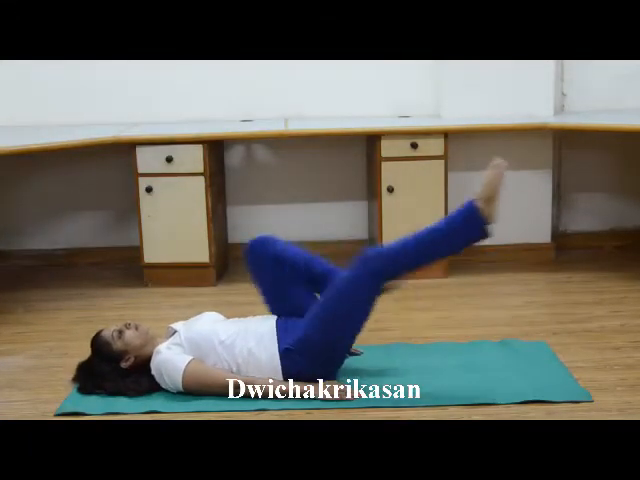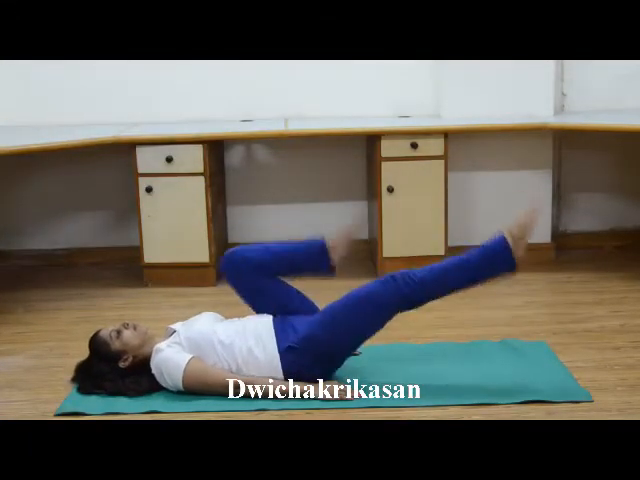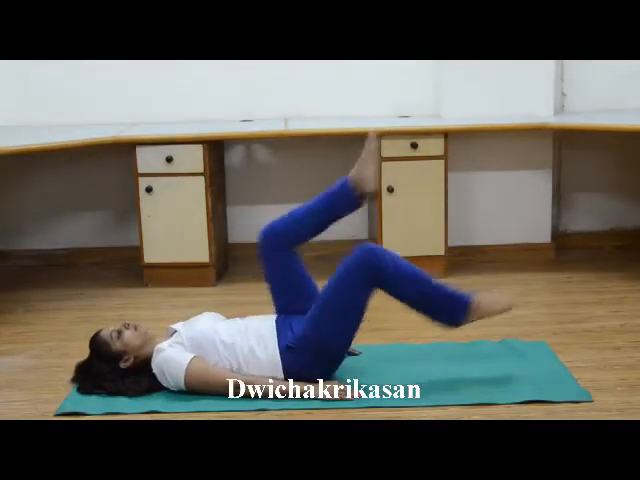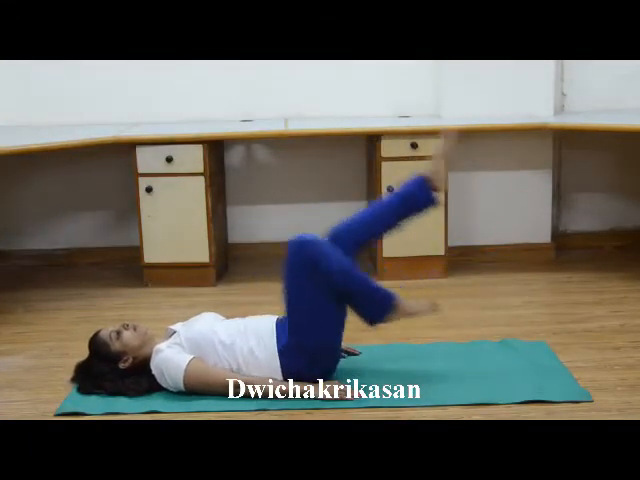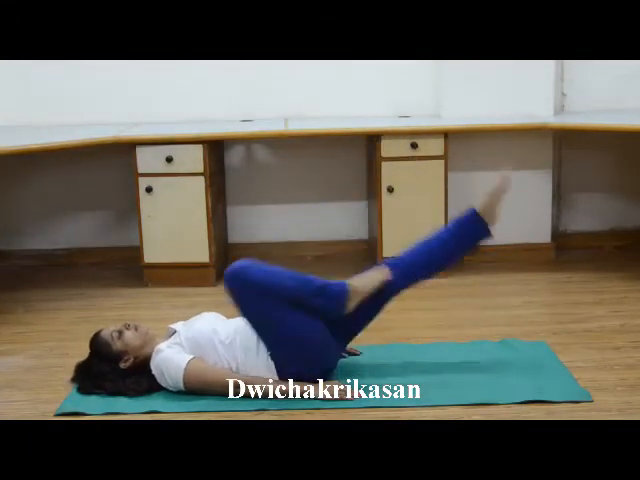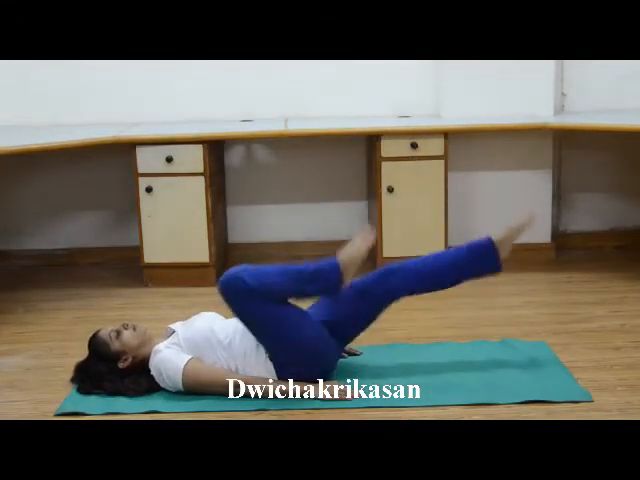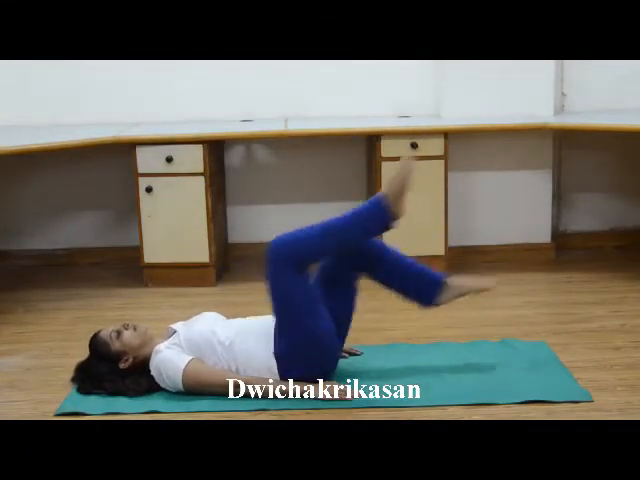
dt=0.2s
person 1, frame 1
left shoulder: (175, 333)
right shoulder: (164, 363)
right elbow: (232, 383)
right wrist: (304, 385)
left hip: (294, 326)
right hip: (302, 354)
left knee: (263, 248)
right knee: (371, 262)
left ankle: (341, 283)
right ankle: (475, 215)
person 1, frame 2
left shoulder: (175, 336)
right shoulder: (164, 361)
right elbow: (231, 383)
right wrist: (304, 387)
left hip: (293, 331)
right hip: (300, 351)
left knee: (236, 260)
right knee: (395, 288)
left ankle: (325, 252)
right ankle: (504, 251)
person 1, frame 3
left shoulder: (176, 333)
right shoulder: (166, 363)
right elbow: (235, 384)
right wrist: (304, 389)
left hip: (294, 331)
right hip: (305, 356)
left knee: (275, 238)
right knee: (367, 257)
left ankle: (356, 185)
right ankle: (461, 308)
person 1, frame 4
left shoulder: (173, 335)
right shoulder: (163, 363)
right elbow: (231, 384)
right wrist: (309, 387)
left hip: (289, 336)
right hip: (304, 359)
left knee: (340, 240)
right knee: (307, 248)
left ankle: (427, 185)
right ankle: (384, 307)
person 1, frame 5
left shoulder: (174, 335)
right shoulder: (165, 364)
right elbow: (235, 383)
right wrist: (305, 387)
left hip: (311, 339)
right hip: (304, 357)
left knee: (388, 272)
right knee: (241, 274)
left ankle: (479, 220)
right ankle: (343, 294)
person 1, frame 6
left shoulder: (175, 334)
right shoulder: (162, 364)
right elbow: (231, 381)
right wrist: (295, 385)
left hip: (307, 341)
right hip: (300, 361)
left knee: (391, 277)
right knee: (236, 281)
left ankle: (492, 252)
right ankle: (335, 271)
person 1, frame 7
left shoulder: (179, 333)
right shoulder: (165, 366)
right elbow: (235, 383)
right wrist: (309, 390)
left hip: (295, 336)
right hip: (301, 358)
left knee: (347, 245)
right knee: (282, 250)
left ankle: (437, 288)
right ankle: (384, 207)
